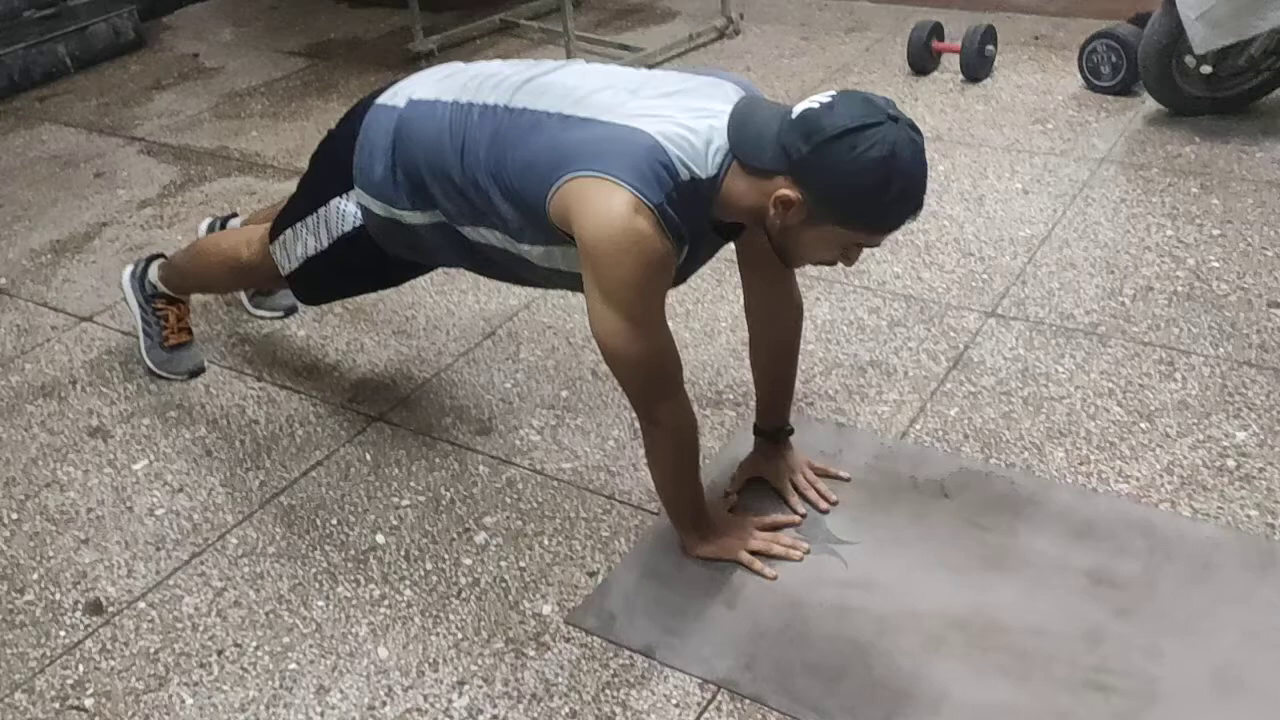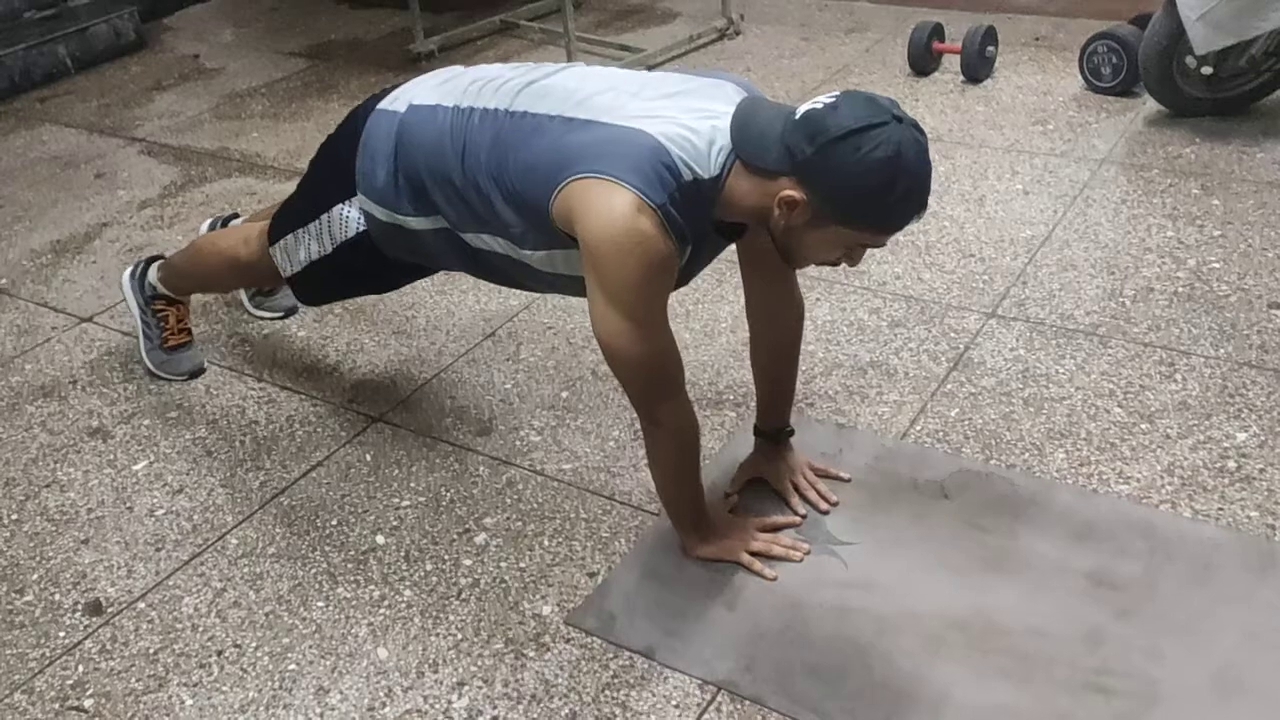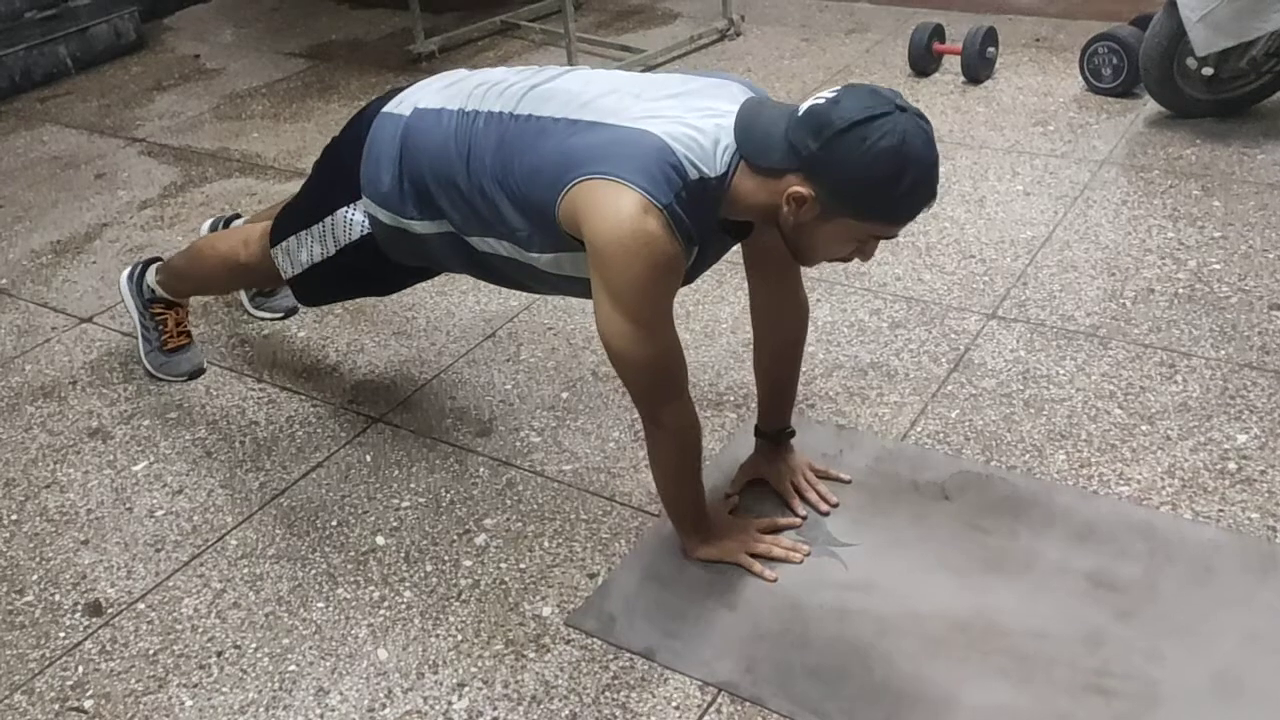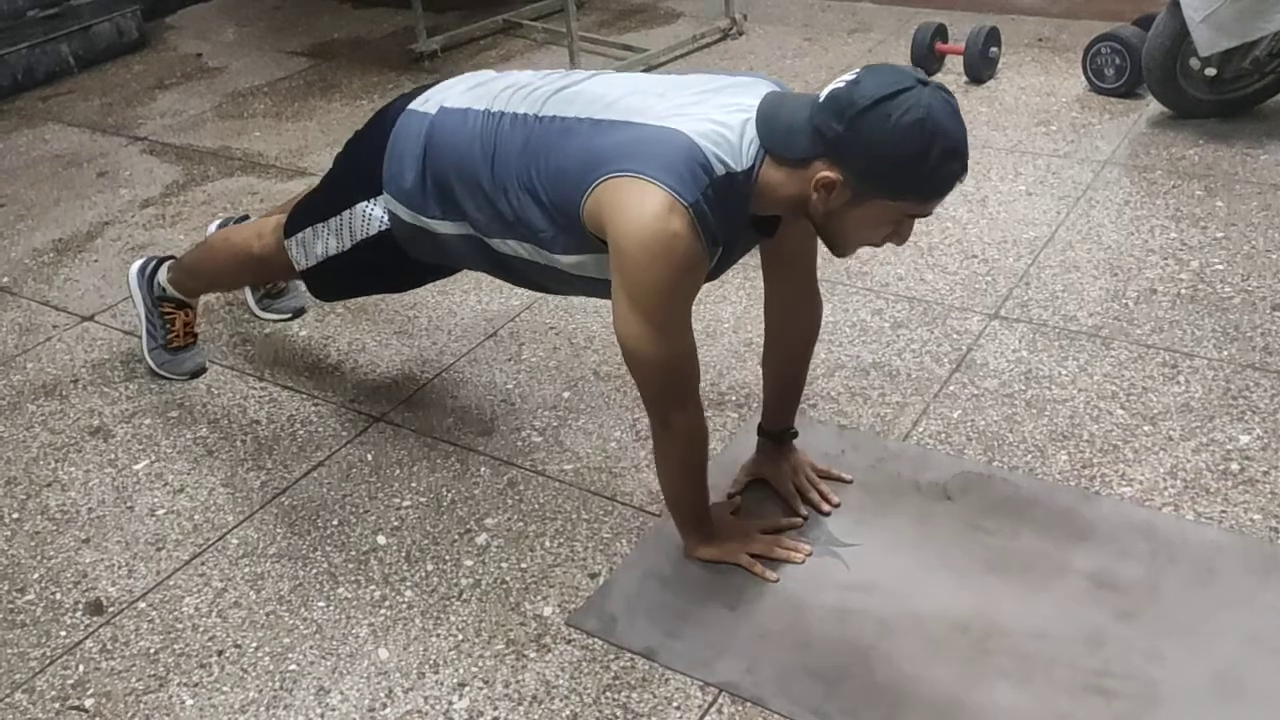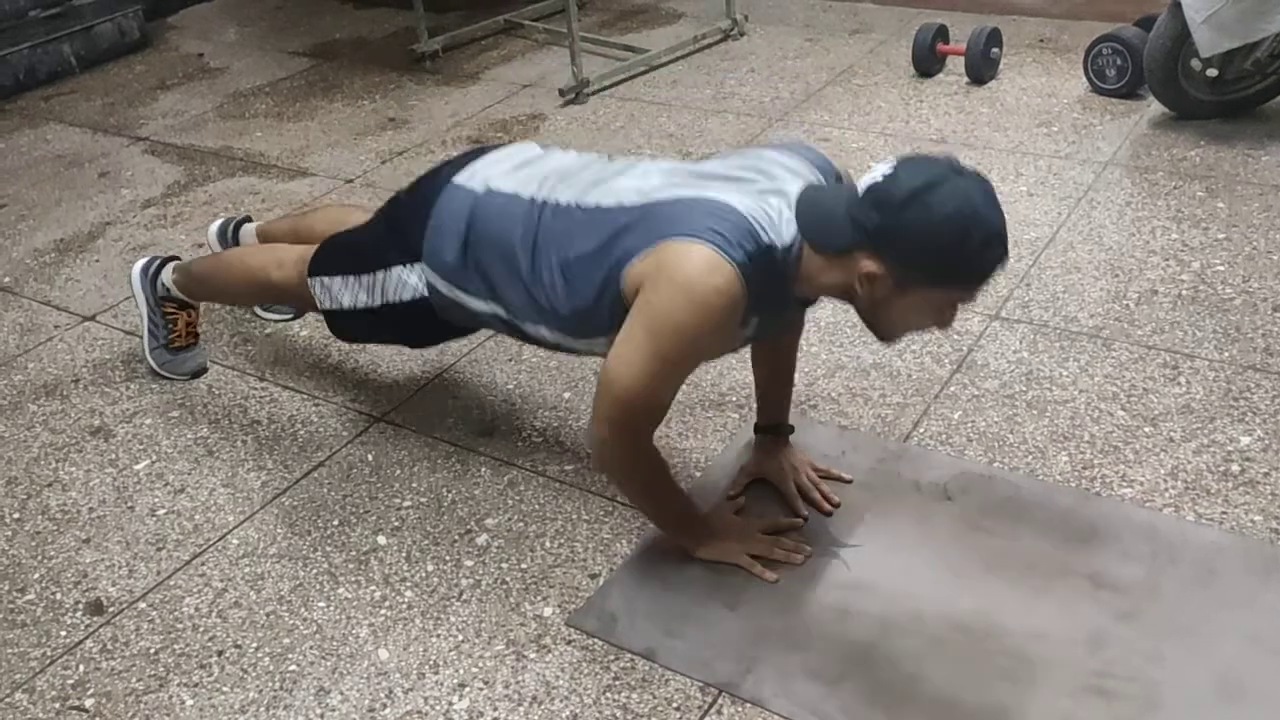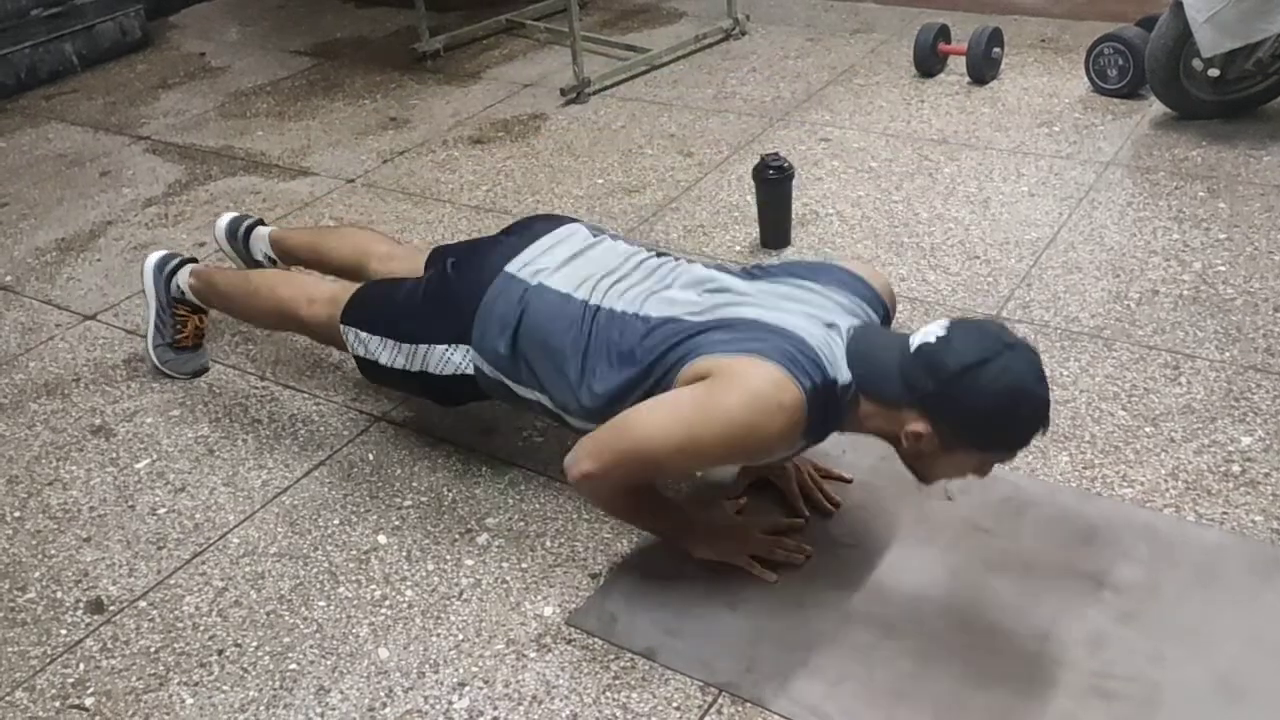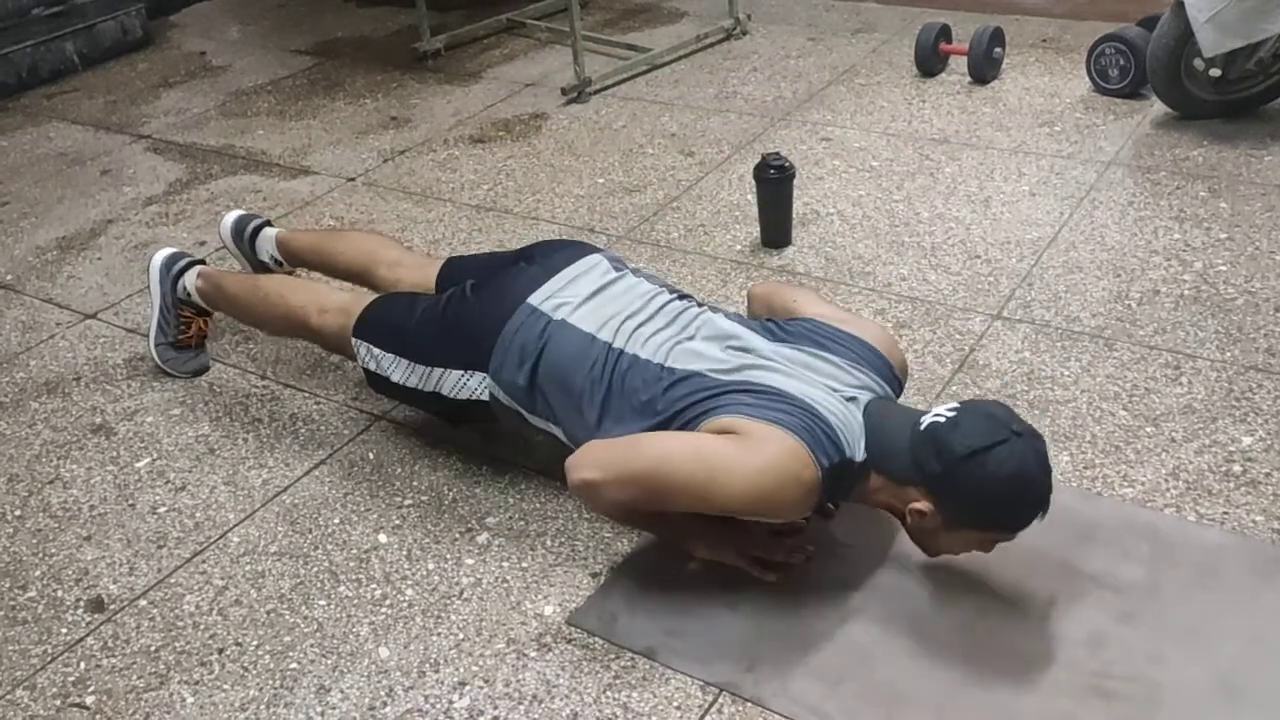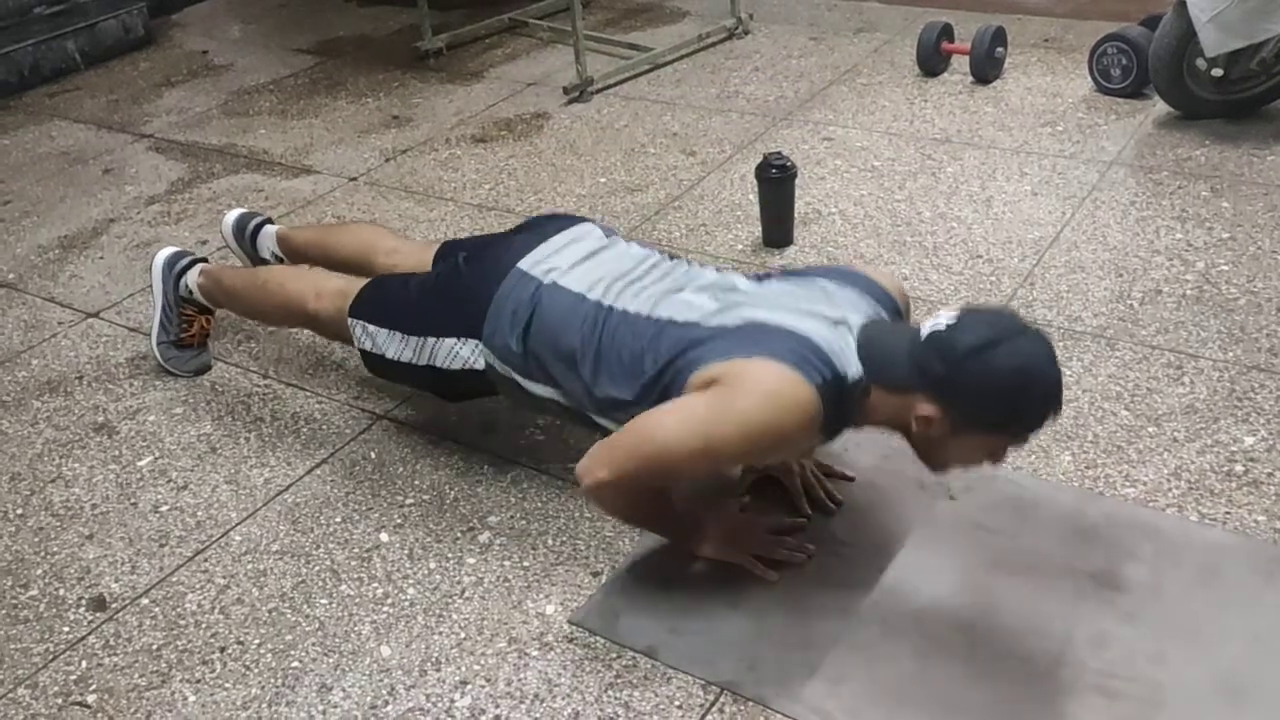
dt=0.3s
person 1, frame 1
left shoulder: (767, 136)
right shoulder: (627, 217)
left elbow: (774, 297)
right elbow: (658, 404)
left wrist: (774, 441)
right wrist: (700, 530)
left hip: (464, 118)
right hip: (396, 157)
left knee: (303, 233)
right knee: (275, 259)
left ankle: (240, 226)
right ankle: (157, 282)
person 1, frame 2
left shoulder: (768, 137)
right shoulder: (631, 219)
left elbow: (775, 298)
right elbow: (661, 406)
left wrist: (774, 441)
right wrist: (698, 530)
left hip: (461, 122)
right hip: (397, 164)
left knee: (302, 233)
right knee: (274, 257)
left ankle: (235, 224)
right ankle: (158, 283)
person 1, frame 3
left shoulder: (774, 139)
right shoulder: (637, 219)
left elbow: (781, 300)
right elbow: (664, 405)
left wrist: (773, 442)
right wrist: (699, 530)
left hip: (470, 124)
right hip: (401, 167)
left knee: (302, 238)
right knee: (275, 258)
left ankle: (234, 228)
right ankle: (157, 285)
person 1, frame 4
left shoulder: (795, 132)
right shoulder: (662, 219)
left elbow: (794, 300)
right elbow: (672, 409)
left wrist: (777, 442)
right wrist: (702, 532)
left hip: (489, 123)
right hip: (422, 166)
left knee: (316, 226)
right knee: (287, 248)
left ankle: (243, 230)
right ankle: (167, 283)
person 1, frame 5
left shoulder: (825, 187)
right shoulder: (708, 284)
left elbow: (778, 295)
right elbow: (613, 435)
left wrist: (773, 437)
right wrist: (697, 532)
left hip: (524, 184)
right hip: (458, 244)
left knee: (367, 232)
right knee: (308, 276)
left ankle: (251, 229)
right ankle: (172, 280)
person 1, frame 6
left shoulder: (868, 298)
right shoulder: (771, 400)
right elbow: (592, 469)
right wrist: (700, 534)
left hip: (569, 256)
right hip: (503, 326)
left knee: (397, 266)
right knee: (334, 313)
left ankle: (260, 237)
right ankle: (186, 283)
person 1, frame 7
left shoulder: (876, 358)
right shoulder: (783, 475)
left elbow: (768, 293)
right elbow: (591, 470)
right wrist: (705, 536)
left hip: (583, 281)
right hip: (516, 347)
left knee: (411, 276)
right knee: (343, 322)
left ankle: (265, 237)
right ankle: (192, 282)
person 1, frame 8
left shoulder: (882, 303)
right shoulder: (783, 402)
right elbow: (602, 473)
right wrist: (703, 532)
left hip: (576, 254)
right hip: (513, 319)
left knee: (406, 265)
right knee: (341, 308)
left ankle: (266, 234)
right ankle: (194, 282)
